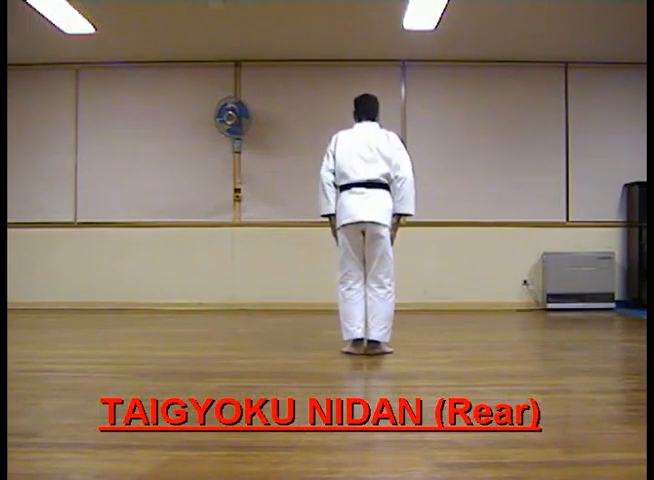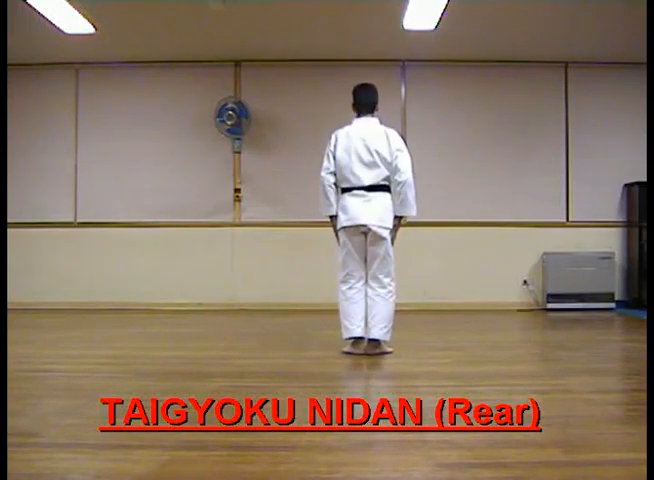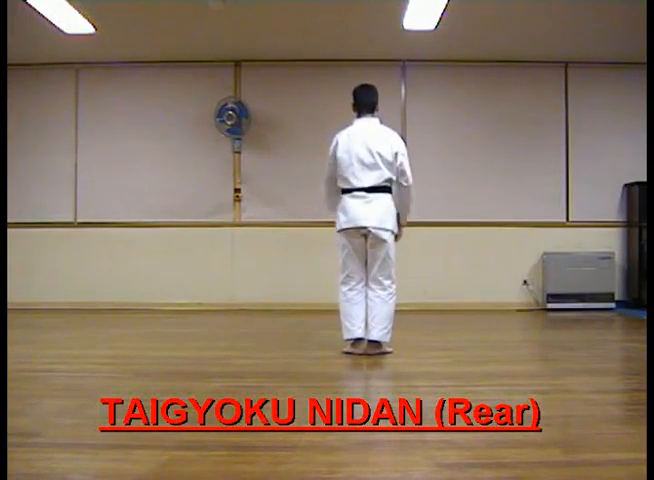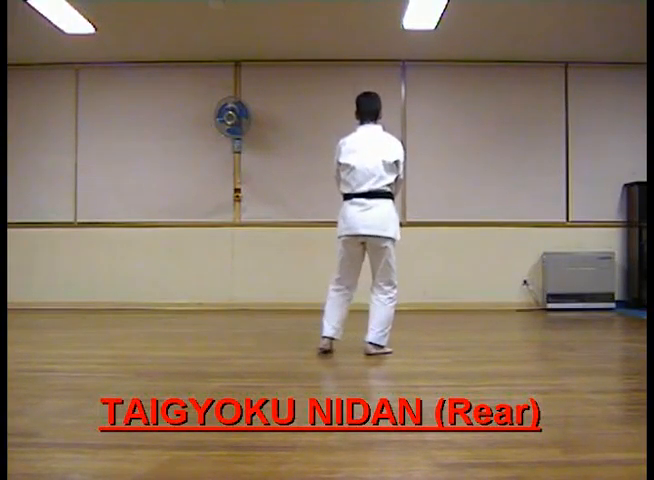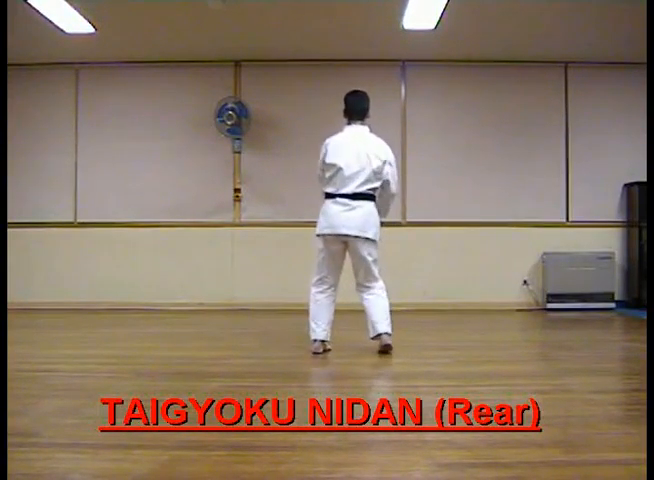
dt=0.4s
person 1, frame 1
left shoulder: (339, 139)
right shoulder: (390, 139)
left elbow: (326, 177)
right elbow: (404, 177)
left wrist: (331, 217)
right wrist: (398, 215)
left hip: (348, 208)
right hip: (379, 208)
left knee: (350, 279)
right knee: (380, 279)
left ankle: (355, 340)
right ankle: (376, 341)
person 1, frame 2
left shoulder: (339, 137)
right shoulder: (390, 136)
left elbow: (327, 178)
right elbow: (403, 178)
left wrist: (332, 215)
right wrist: (399, 215)
left hip: (350, 210)
right hip: (380, 209)
left knee: (351, 278)
right knee: (381, 279)
left ankle: (356, 339)
right ankle: (376, 340)
person 1, frame 3
left shoulder: (341, 138)
right shoulder: (391, 137)
left elbow: (331, 181)
right elbow: (405, 181)
left wrist: (336, 210)
right wrist: (401, 214)
left hip: (350, 210)
right hip: (381, 210)
left knee: (351, 279)
right knee: (381, 280)
left ankle: (355, 340)
right ankle: (376, 341)
person 1, frame 4
left shoulder: (345, 144)
right shoulder: (393, 144)
left hip: (352, 214)
right hip: (383, 215)
left knee: (342, 282)
right knee: (384, 284)
left ankle: (328, 336)
right ankle: (375, 342)
person 1, frame 5
left shoulder: (330, 144)
right shoulder: (380, 146)
right elbow: (390, 188)
right wrist: (378, 212)
left hip: (332, 214)
right hip: (364, 216)
left knee: (324, 282)
right knee: (371, 282)
left ankle: (319, 339)
right ankle: (383, 333)
